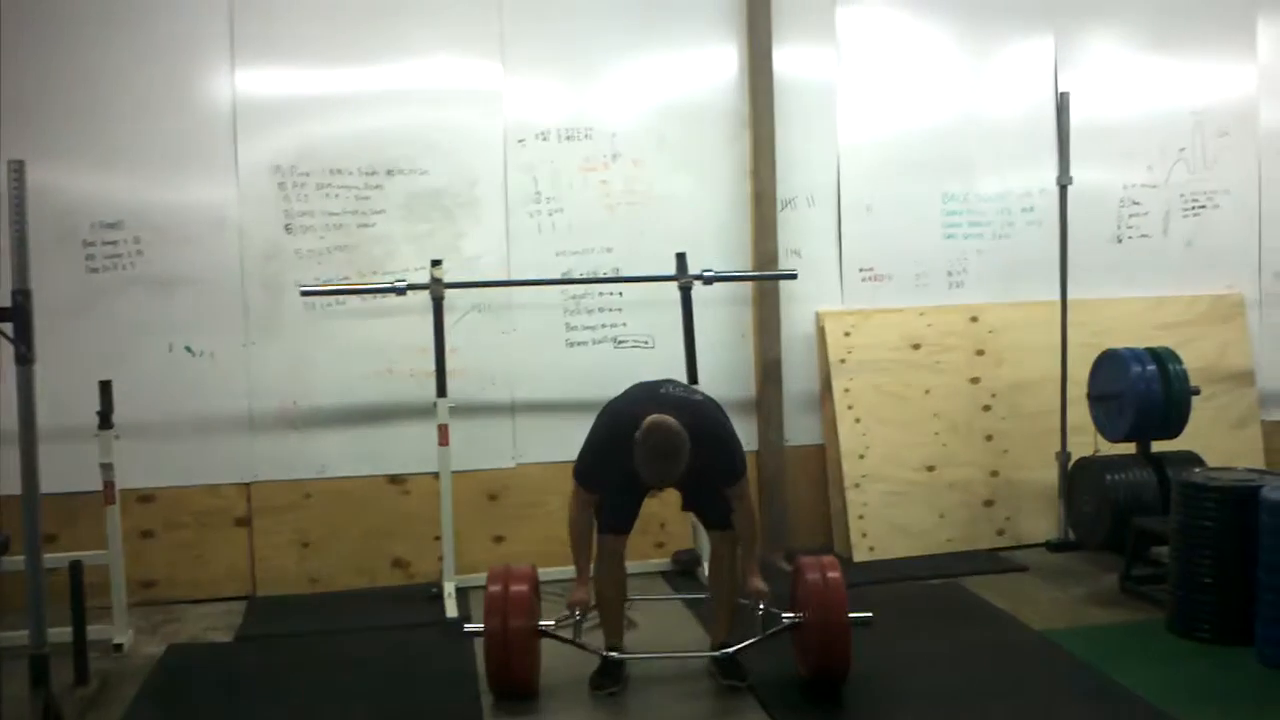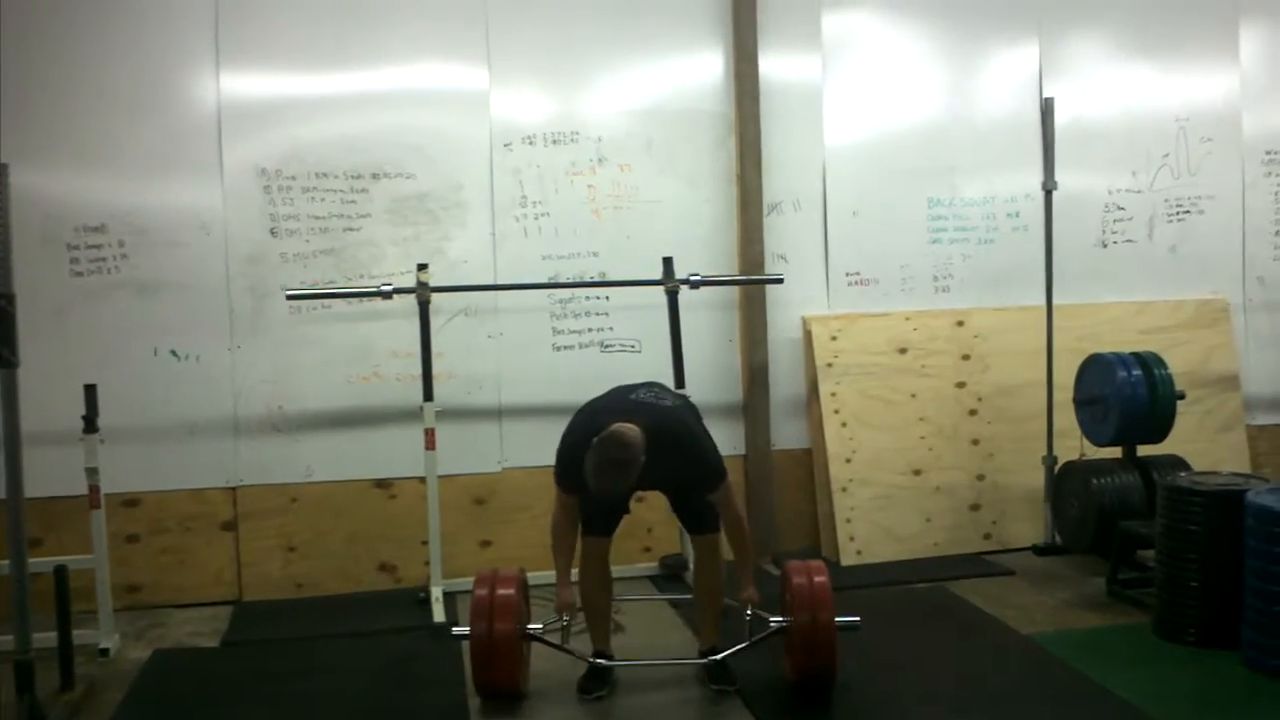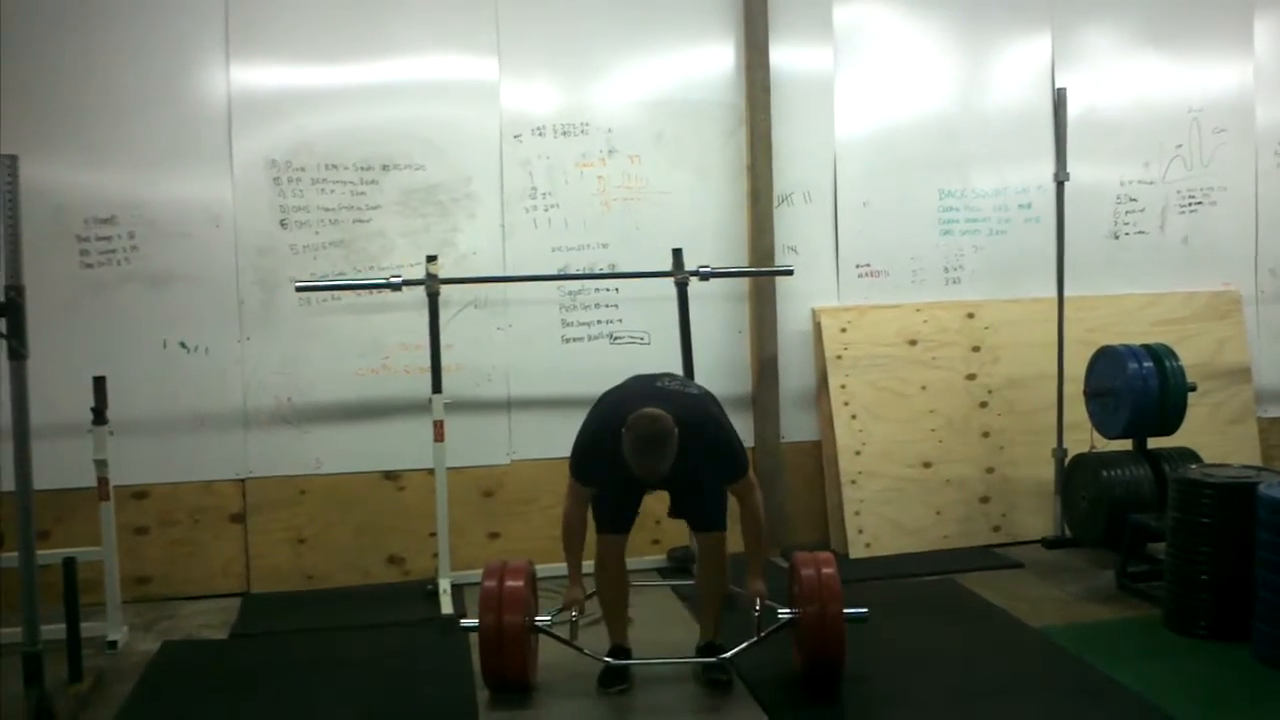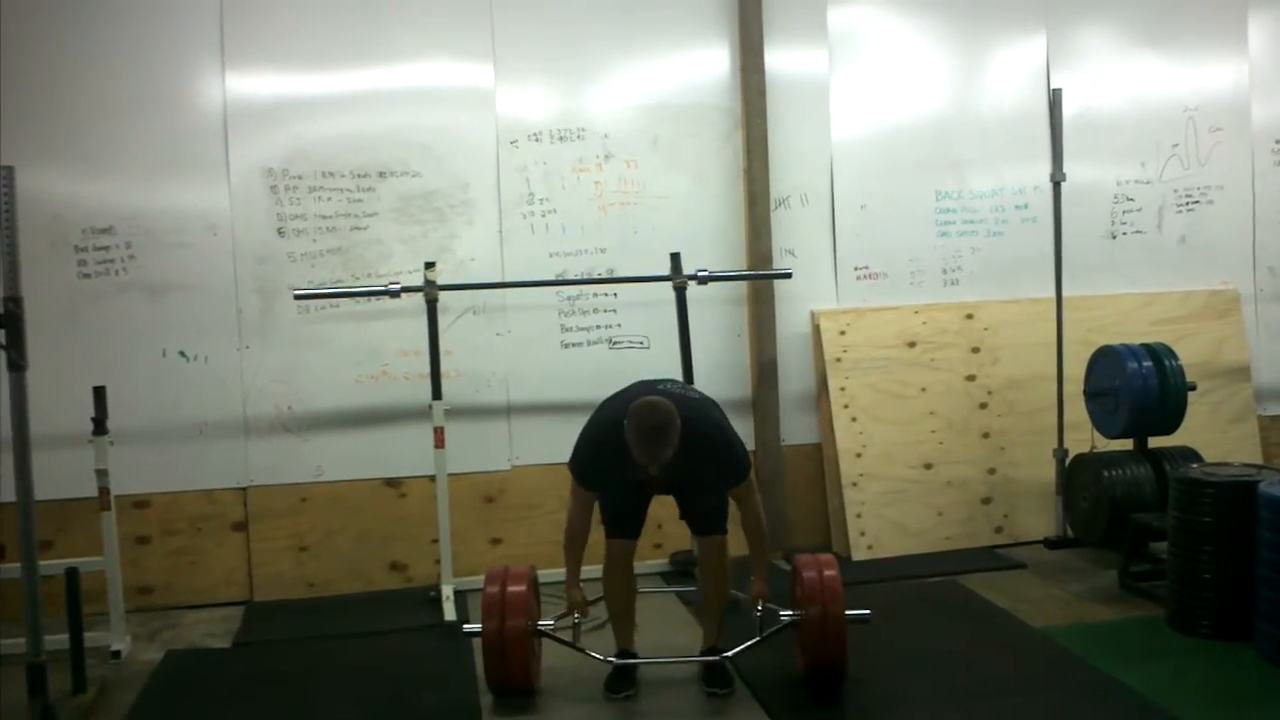
dt=0.7s
person 1, frame 1
left shoulder: (715, 432)
right shoulder: (608, 434)
left elbow: (740, 500)
right elbow: (581, 503)
left wrist: (752, 572)
right wrist: (582, 581)
left hip: (701, 461)
right hip: (622, 464)
left knee: (726, 538)
right knee: (609, 546)
left ankle: (721, 650)
right ankle: (613, 656)
person 1, frame 2
left shoulder: (688, 441)
right shoulder: (577, 443)
left elbow: (728, 506)
right elbow: (565, 509)
left wrist: (747, 581)
right wrist: (564, 584)
left hip: (677, 459)
left knee: (708, 543)
right knee: (593, 548)
left ankle: (710, 653)
right ankle: (601, 659)
person 1, frame 3
left shoulder: (712, 430)
right shoulder: (598, 433)
left elbow: (749, 495)
right elbow: (576, 503)
left wrist: (755, 574)
right wrist: (574, 581)
left hip: (697, 460)
left knee: (713, 541)
right knee: (609, 547)
left ankle: (708, 646)
right ankle: (619, 650)
person 1, frame 4
left shoulder: (713, 431)
right shoulder: (600, 434)
left elbow: (747, 499)
right elbow: (580, 505)
left wrist: (759, 575)
right wrist: (572, 582)
left hip: (697, 469)
left knee: (714, 546)
right knee: (618, 551)
left ankle: (711, 654)
right ankle: (625, 657)
